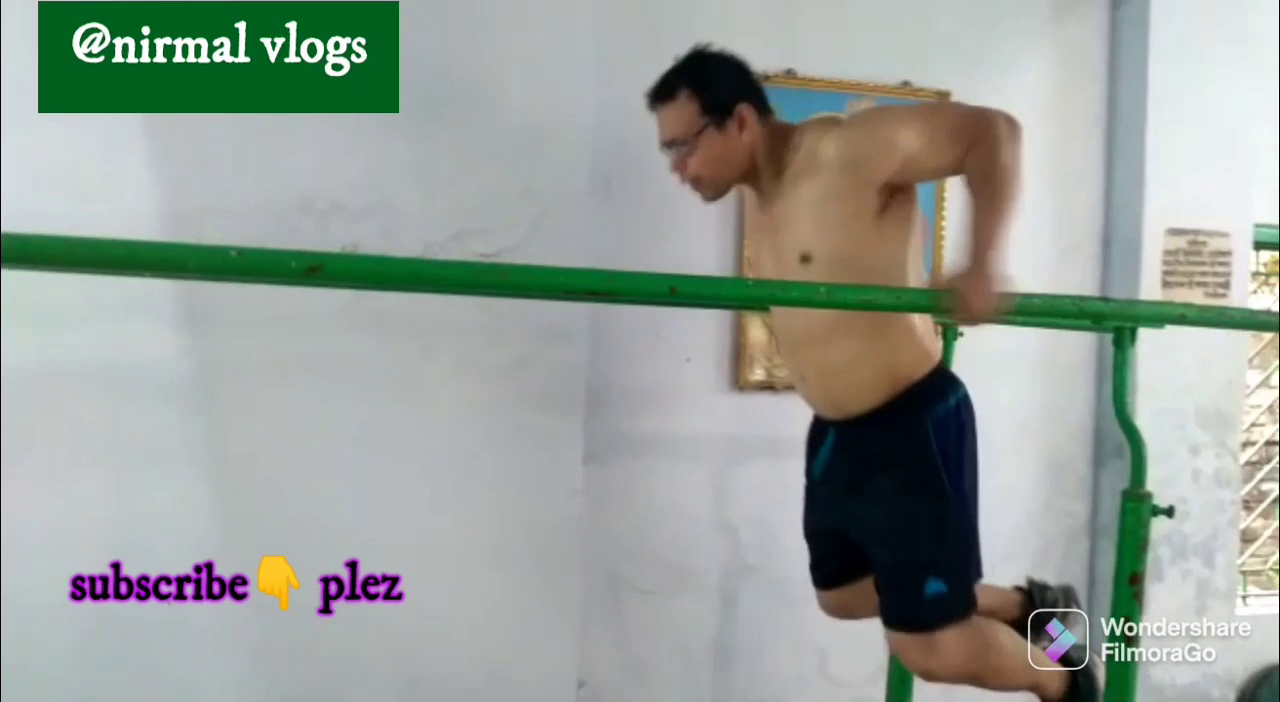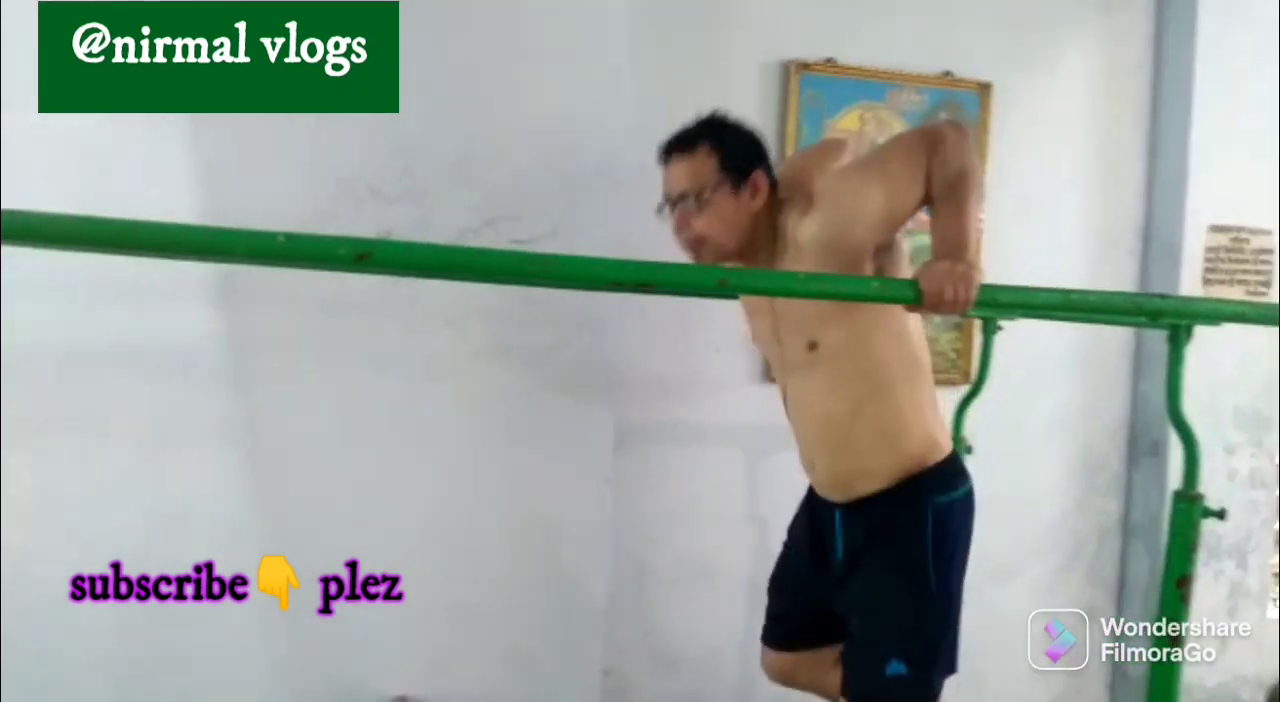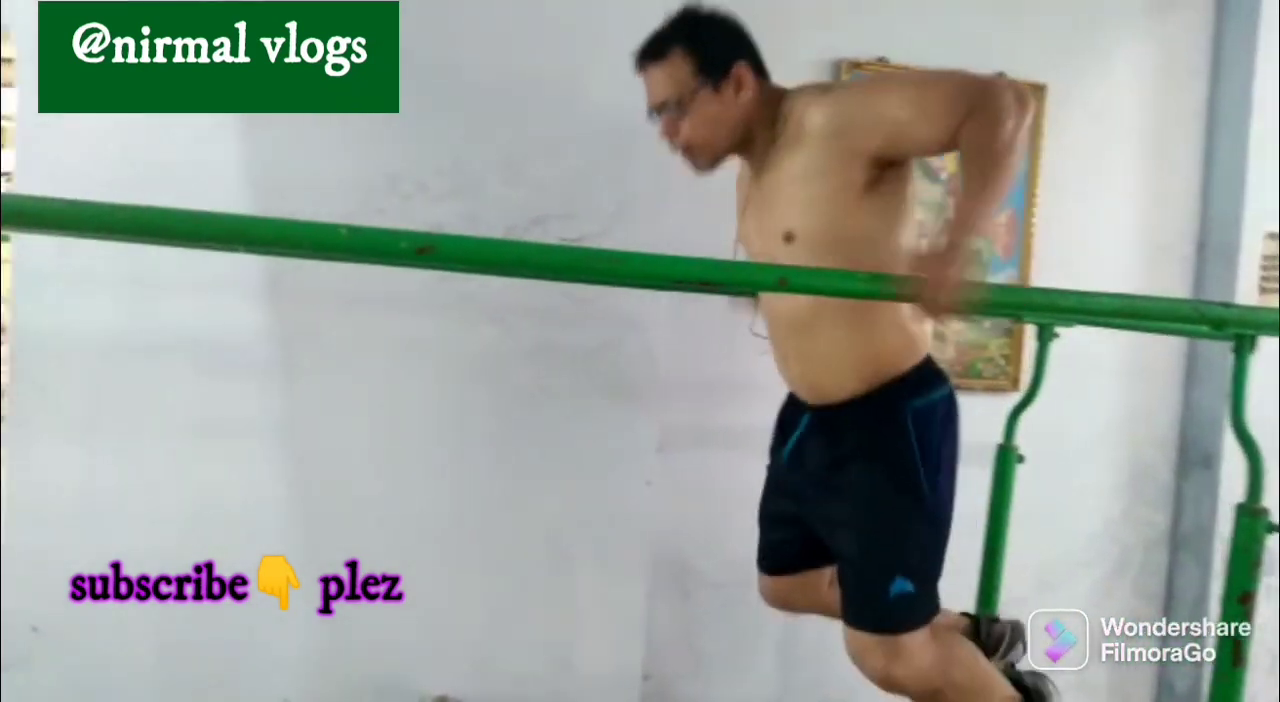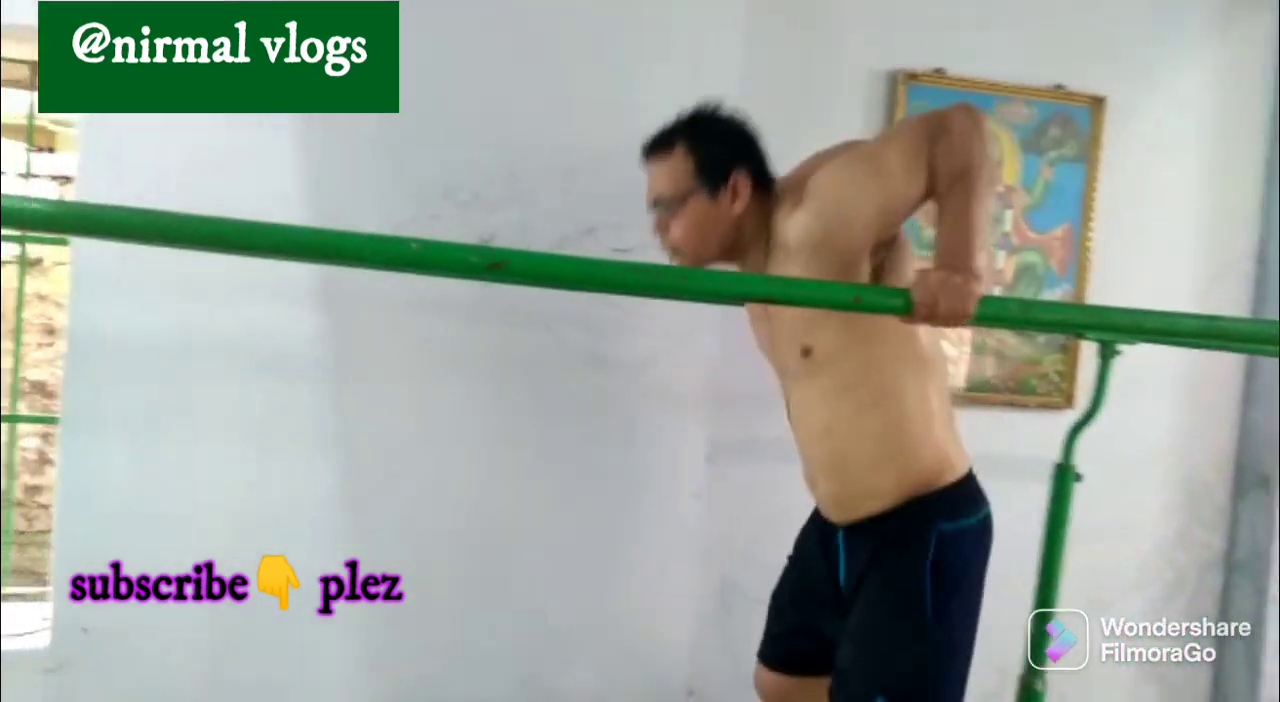
dt=0.3s
person 1, frame 1
left shoulder: (844, 152)
right shoulder: (763, 188)
left elbow: (993, 131)
left wrist: (982, 260)
left hip: (913, 426)
right hip: (835, 435)
left knee: (928, 645)
right knee: (841, 594)
right ankle: (1024, 606)
person 1, frame 2
left shoulder: (827, 227)
right shoulder: (745, 250)
left elbow: (945, 141)
right elbow: (830, 149)
left wrist: (957, 257)
left hip: (913, 509)
right hip: (830, 508)
person 1, frame 3
left shoulder: (833, 120)
right shoulder: (752, 155)
left elbow: (1002, 102)
left wrist: (958, 244)
left hip: (894, 420)
right hip: (808, 419)
right knee: (786, 585)
right ankle: (971, 636)
person 1, frame 4
left shoulder: (818, 223)
right shoulder: (756, 249)
left elbow: (958, 128)
left wrist: (960, 266)
left hip: (921, 533)
right hip: (840, 530)
